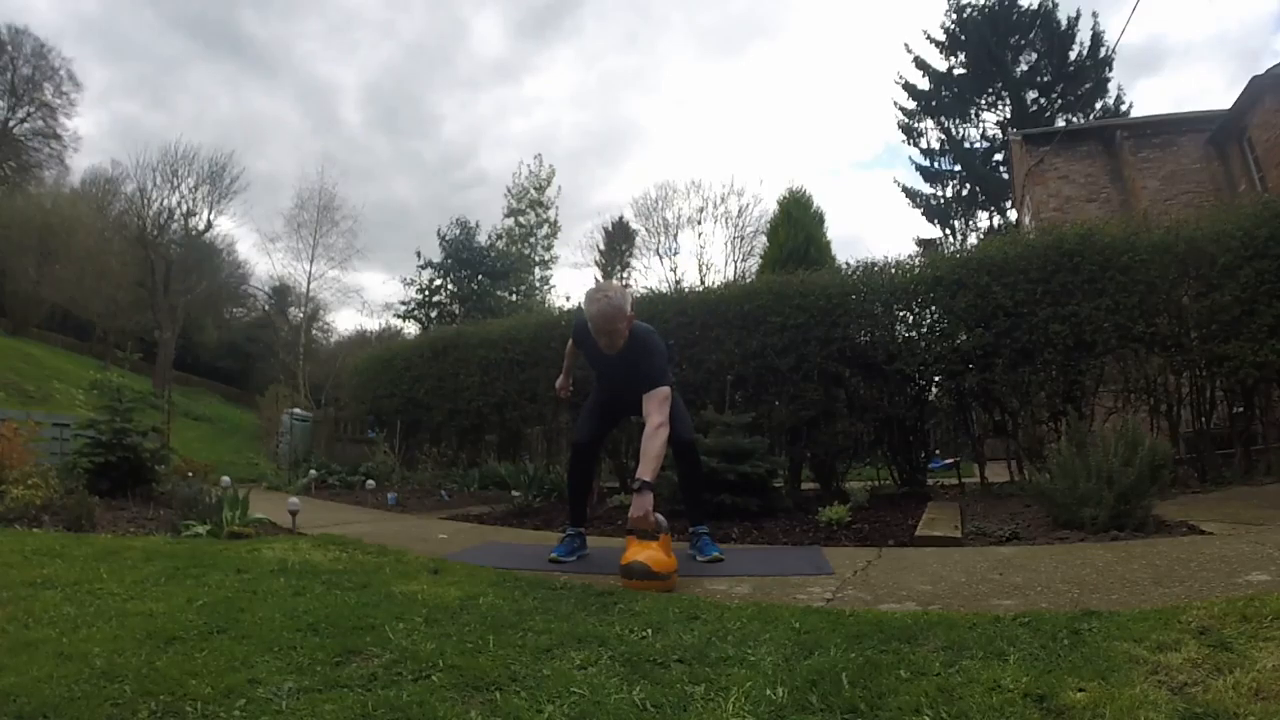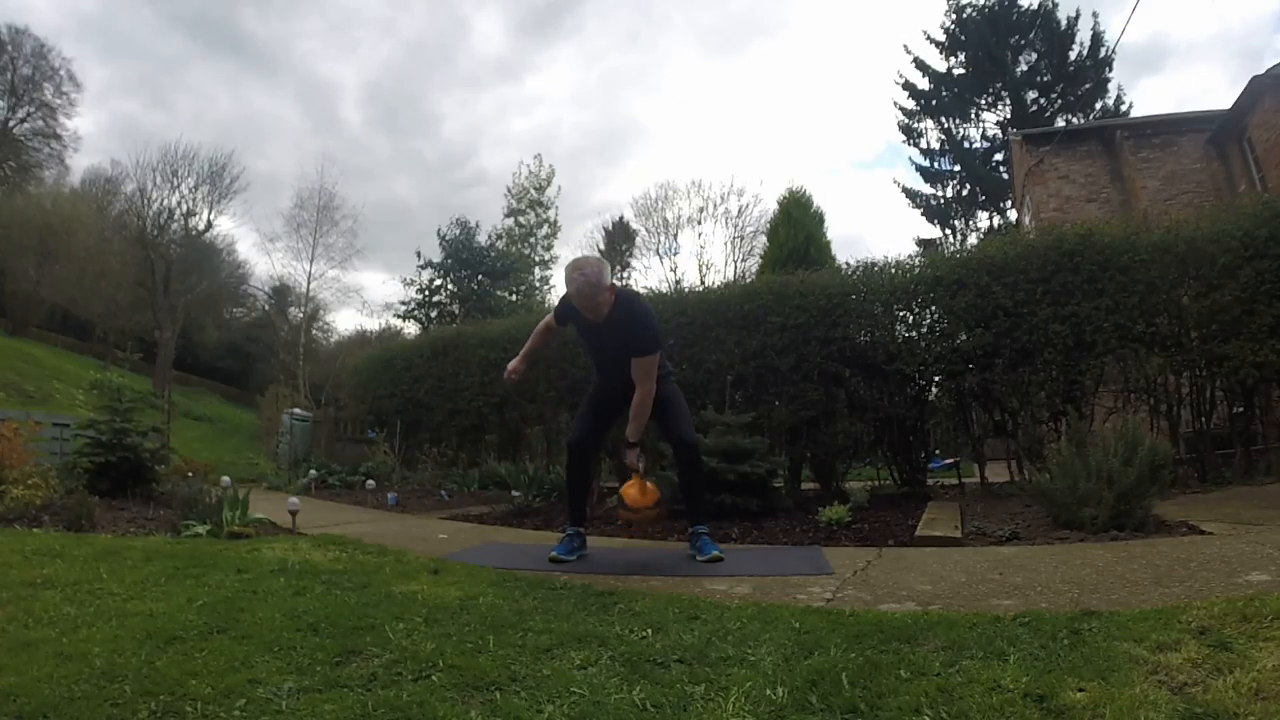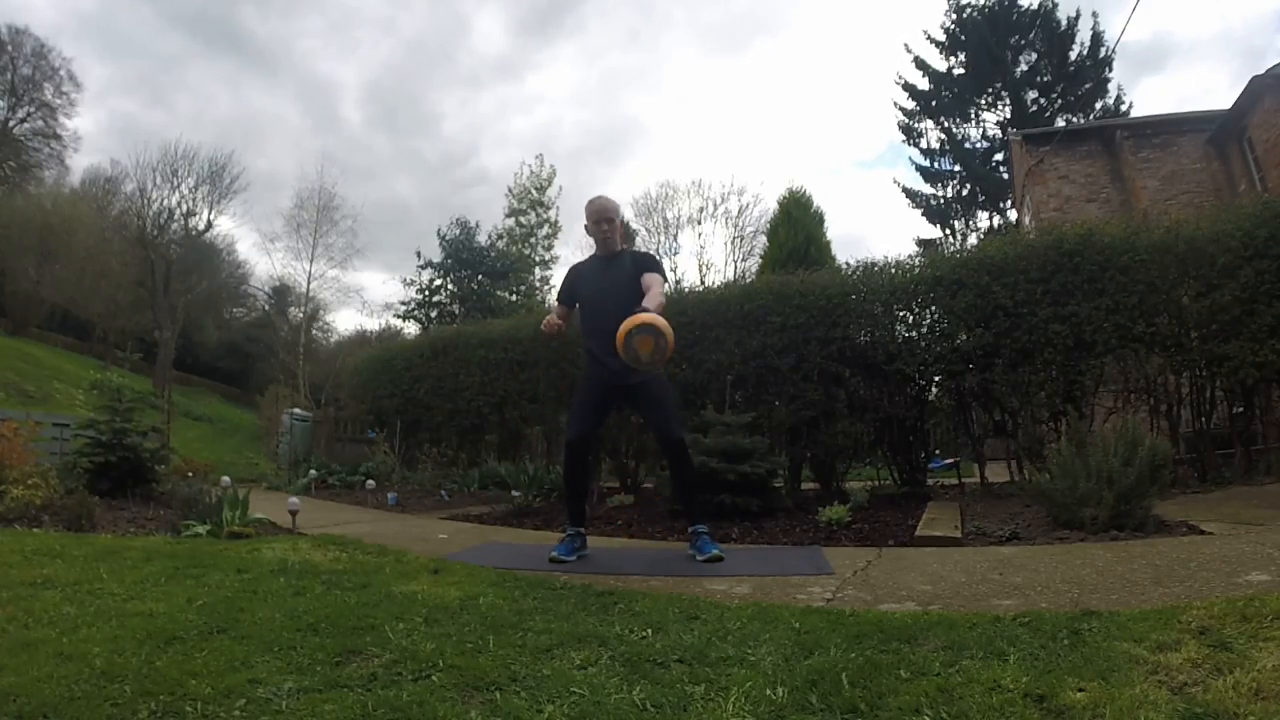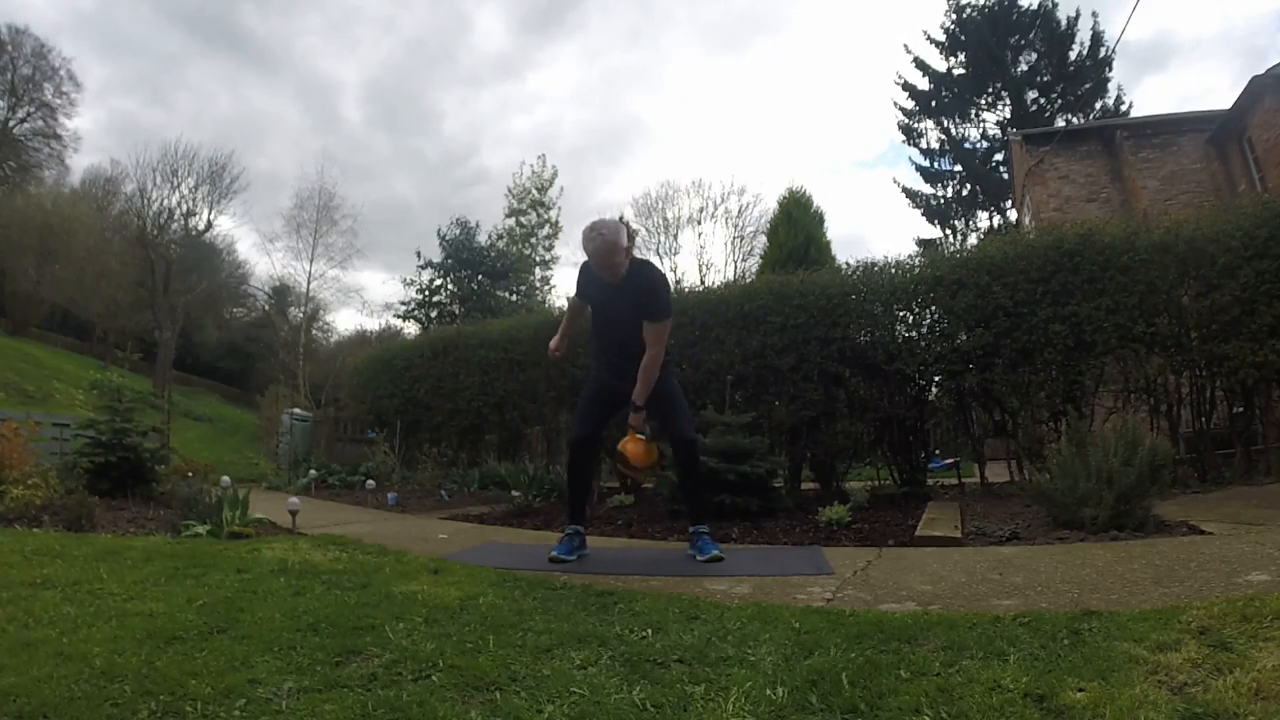
dt=1s
person 1, frame 1
left shoulder: (649, 345)
right shoulder: (583, 329)
left elbow: (657, 423)
left wrist: (643, 488)
right wrist: (565, 376)
left hip: (654, 392)
right hip: (608, 393)
left knee: (685, 443)
right knee: (582, 445)
left ankle: (699, 533)
right ankle: (575, 534)
person 1, frame 2
left shoulder: (637, 313)
right shoulder: (576, 301)
left elbow: (646, 385)
right elbow: (549, 324)
left wrist: (632, 444)
right wrist: (522, 359)
left hip: (652, 380)
right hip: (608, 383)
left knee: (686, 442)
right knee: (578, 443)
left ankle: (698, 532)
right ankle: (575, 533)
person 1, frame 3
left shoulder: (641, 260)
right shoulder: (578, 272)
left elbow: (656, 290)
right elbow: (560, 313)
left wrist: (648, 310)
right wrist: (552, 323)
left hip: (642, 373)
right hip: (597, 375)
left knee: (674, 443)
right knee: (575, 444)
left ankle: (697, 531)
right ankle: (575, 533)
person 1, frame 4
left shoulder: (651, 279)
right shoulder: (588, 272)
left elbow: (655, 349)
left wrist: (639, 406)
right wrist: (561, 337)
left hip: (651, 374)
right hip: (605, 377)
left knee: (685, 440)
right knee: (579, 443)
left ankle: (699, 532)
right ankle: (574, 532)
